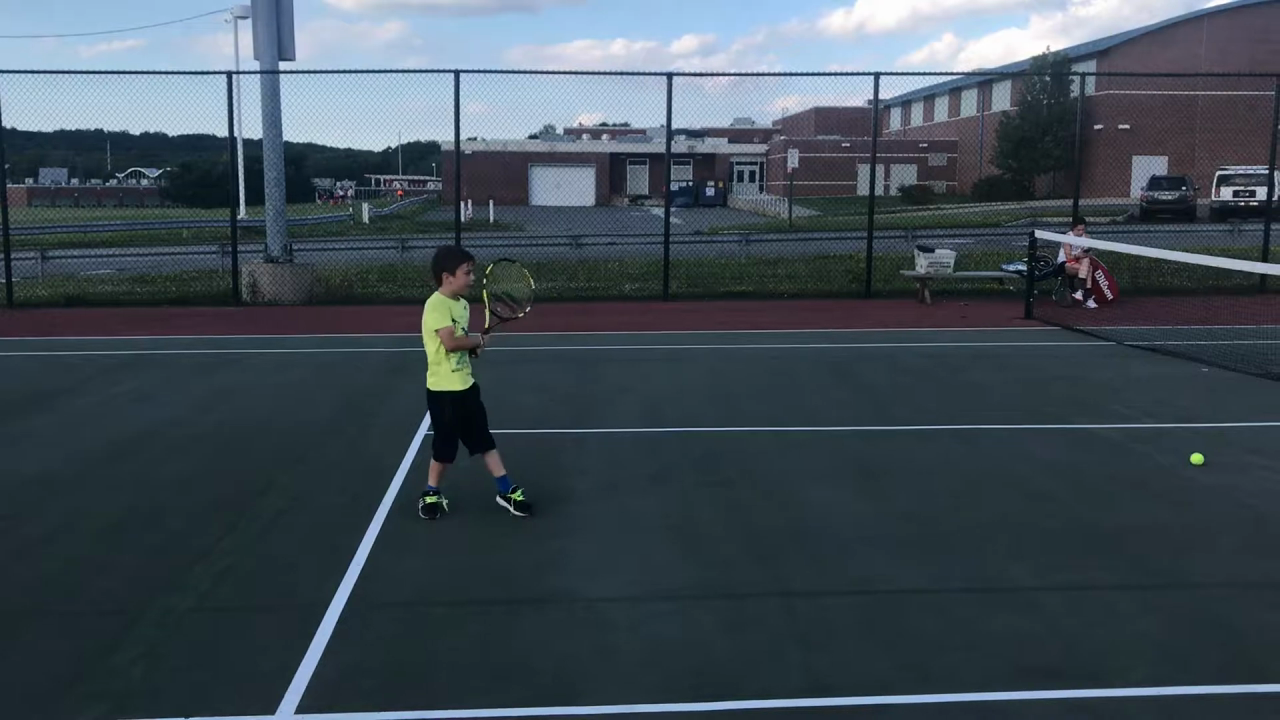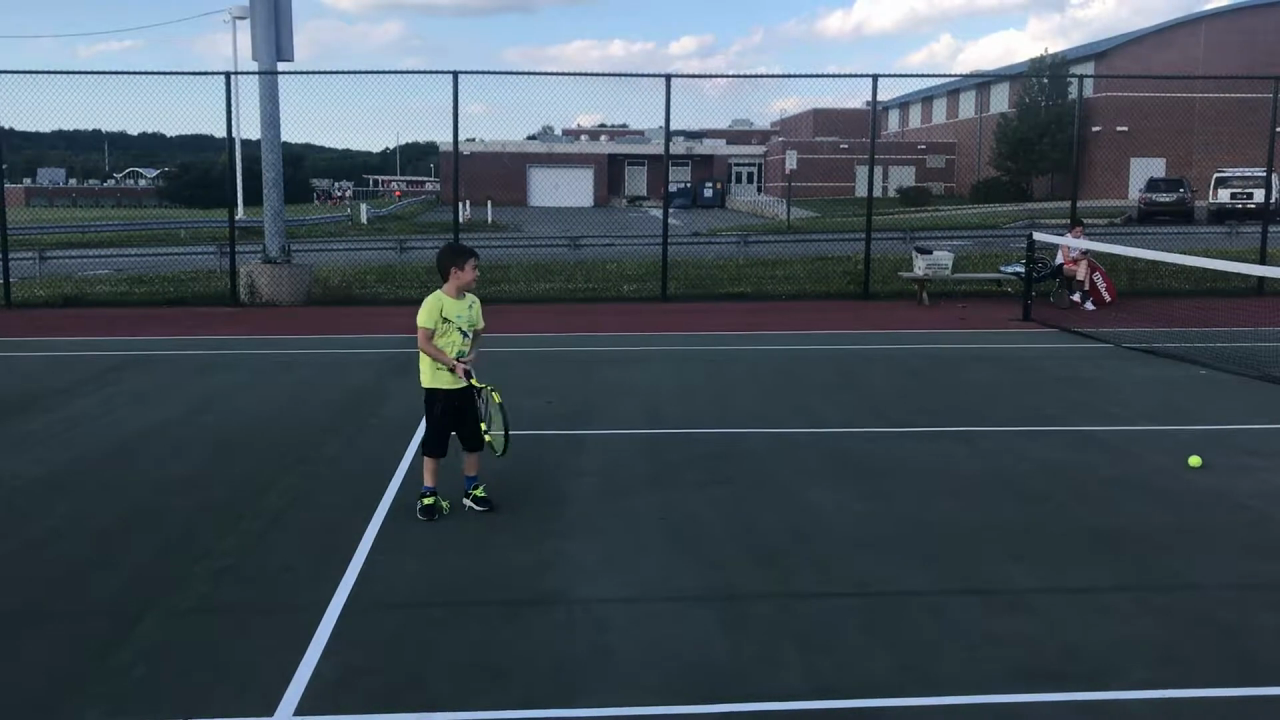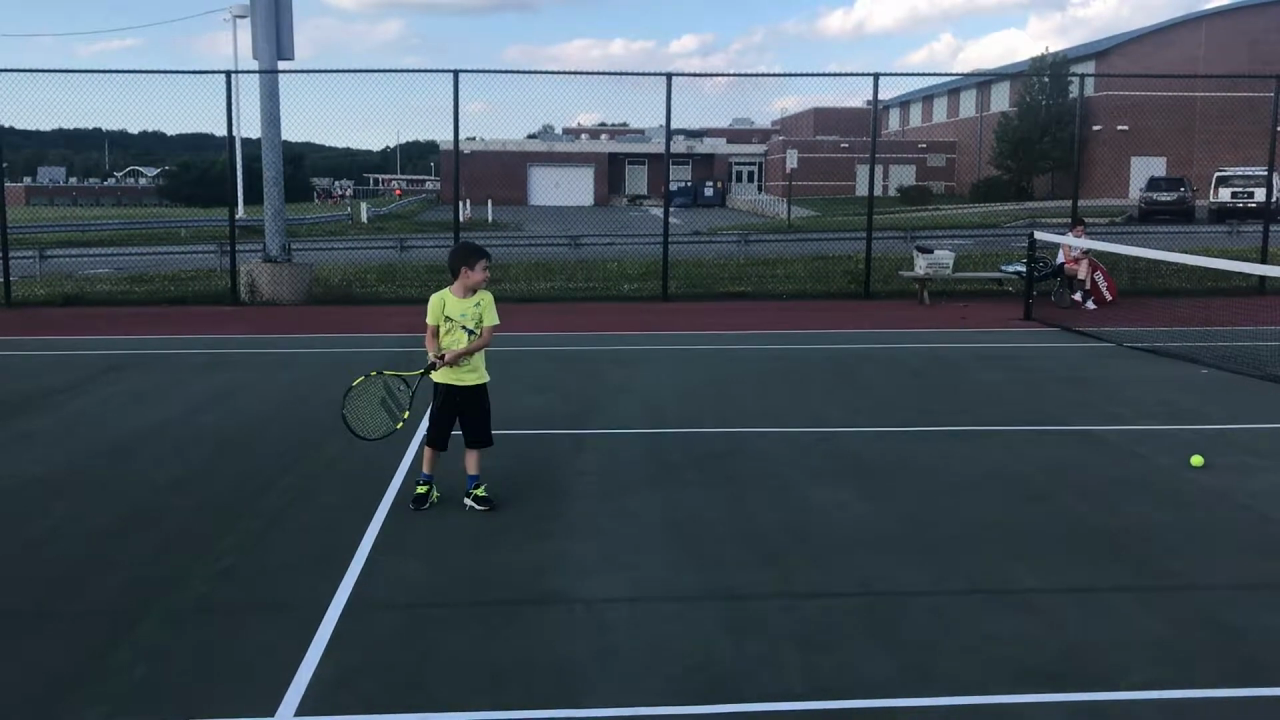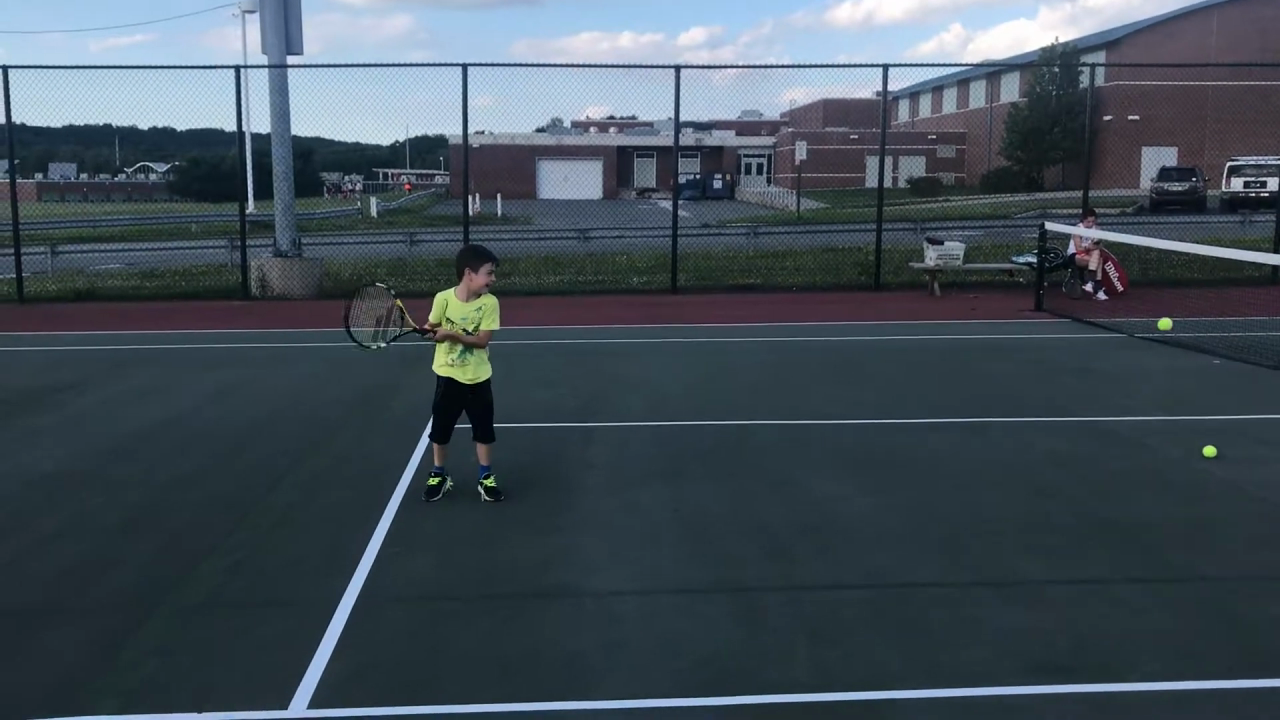
dt=0.4s
person 1, frame 1
left shoulder: (462, 303)
right shoulder: (436, 304)
right elbow: (450, 342)
left wrist: (472, 344)
right wrist: (477, 340)
left hip: (466, 385)
right hip: (444, 390)
left knee: (484, 440)
right knee: (444, 447)
left ankle: (507, 491)
right ankle: (431, 494)
person 1, frame 2
left shoulder: (473, 302)
right shoulder: (433, 303)
right elbow: (424, 343)
left wrist: (468, 358)
right wrist: (452, 363)
left hip: (465, 383)
right hip: (438, 384)
left knee: (473, 439)
right knee: (434, 441)
left ankle: (472, 489)
right ankle: (428, 495)
person 1, frame 3
left shoulder: (486, 299)
right shoulder: (438, 300)
left elbow: (486, 337)
right elbow: (431, 335)
left wrist: (459, 353)
right wrist: (435, 354)
left hip: (475, 380)
right hip: (445, 380)
left knee: (476, 437)
right knee: (436, 435)
left ankle: (473, 488)
right ankle: (425, 483)
person 1, frame 4
left shoulder: (490, 303)
right shoulder: (443, 298)
left elbow: (483, 340)
right elbow: (432, 327)
left wrist: (454, 335)
right wrist: (431, 331)
left hip: (478, 376)
right hip: (448, 375)
left knee: (484, 431)
right knee: (440, 430)
left ankle: (486, 478)
right ankle: (438, 475)
